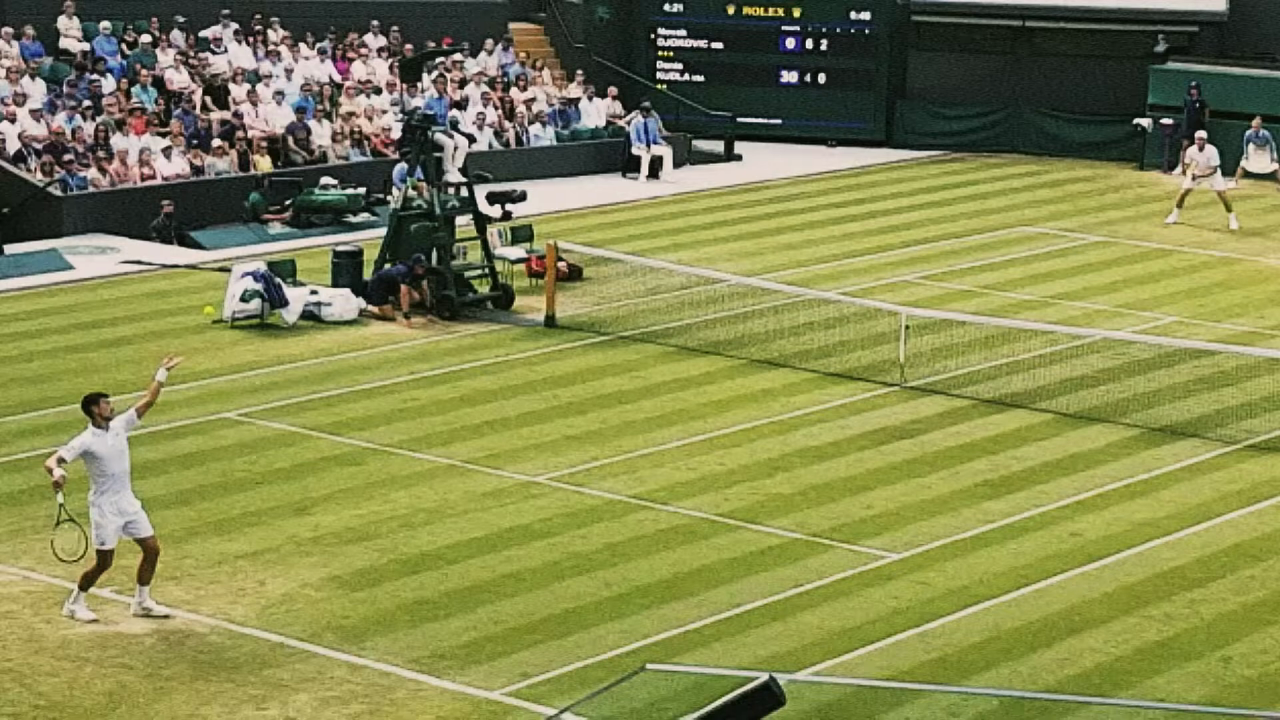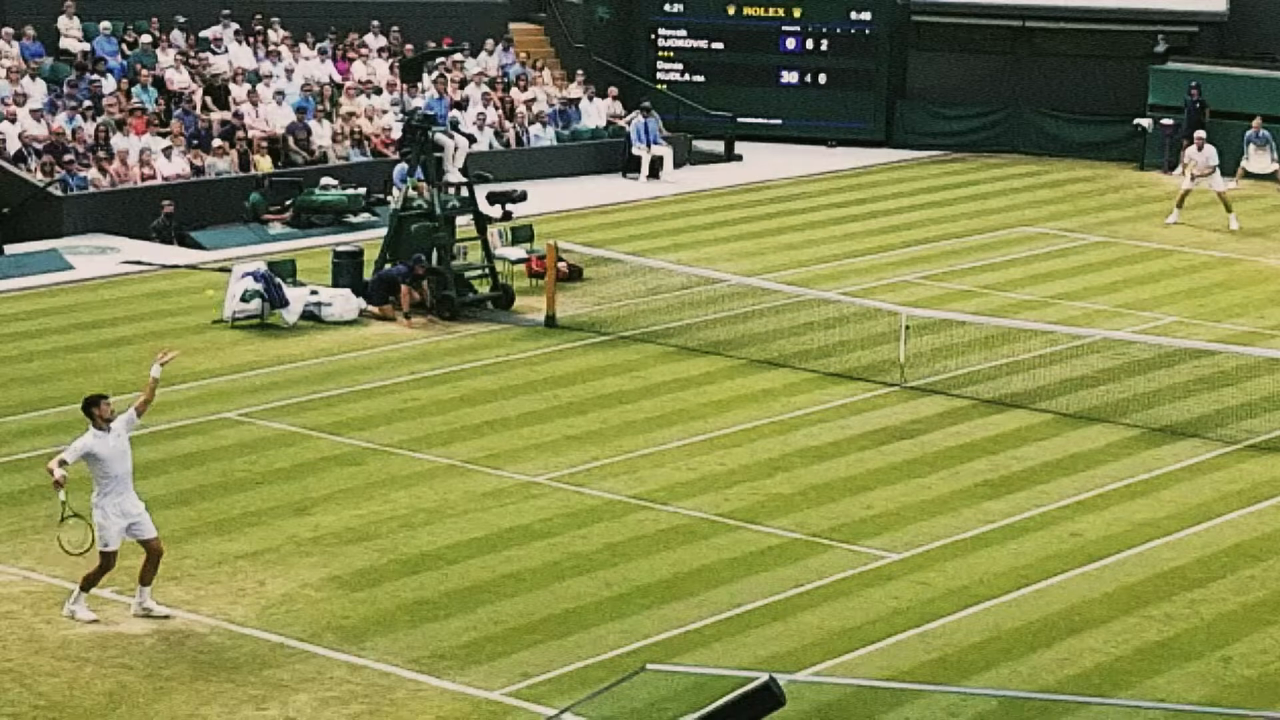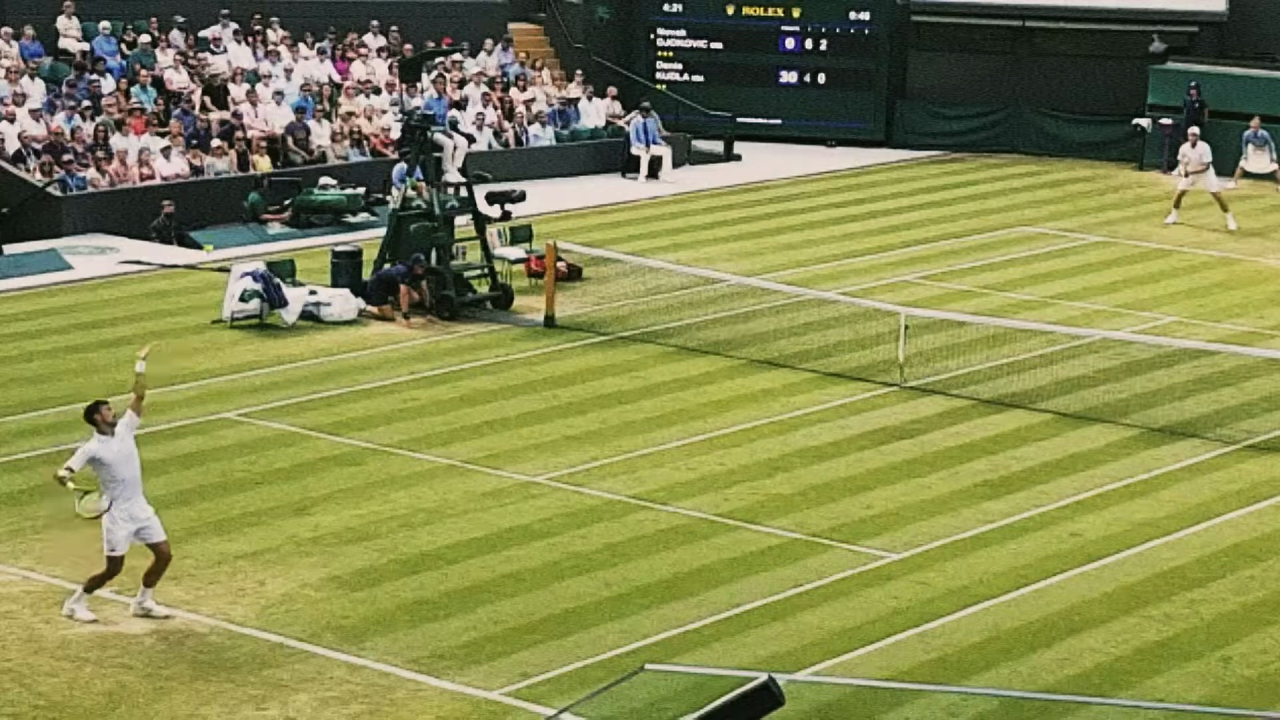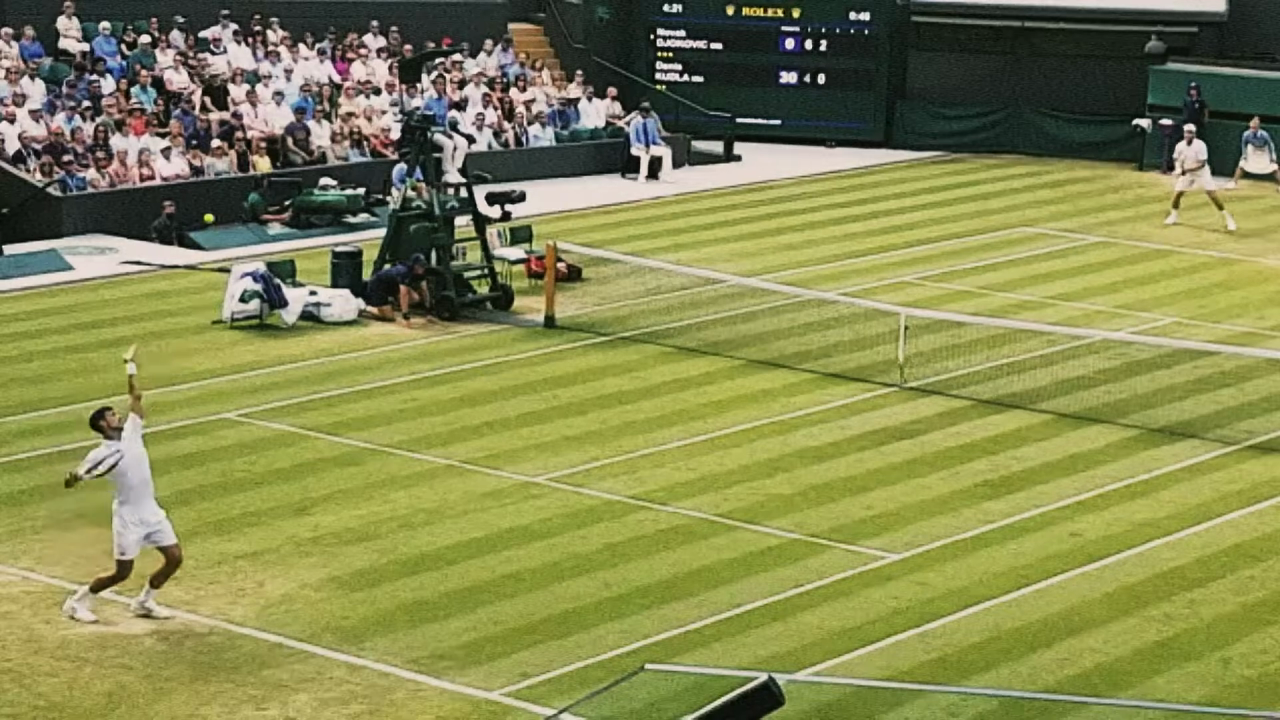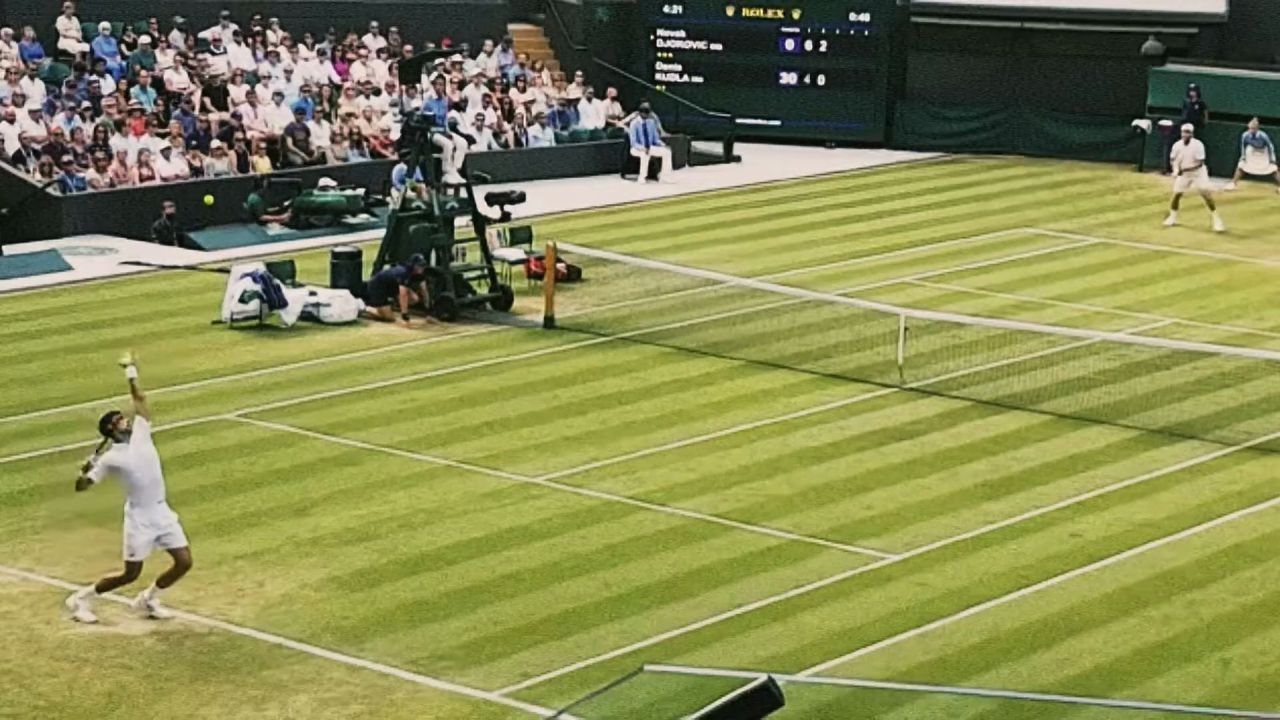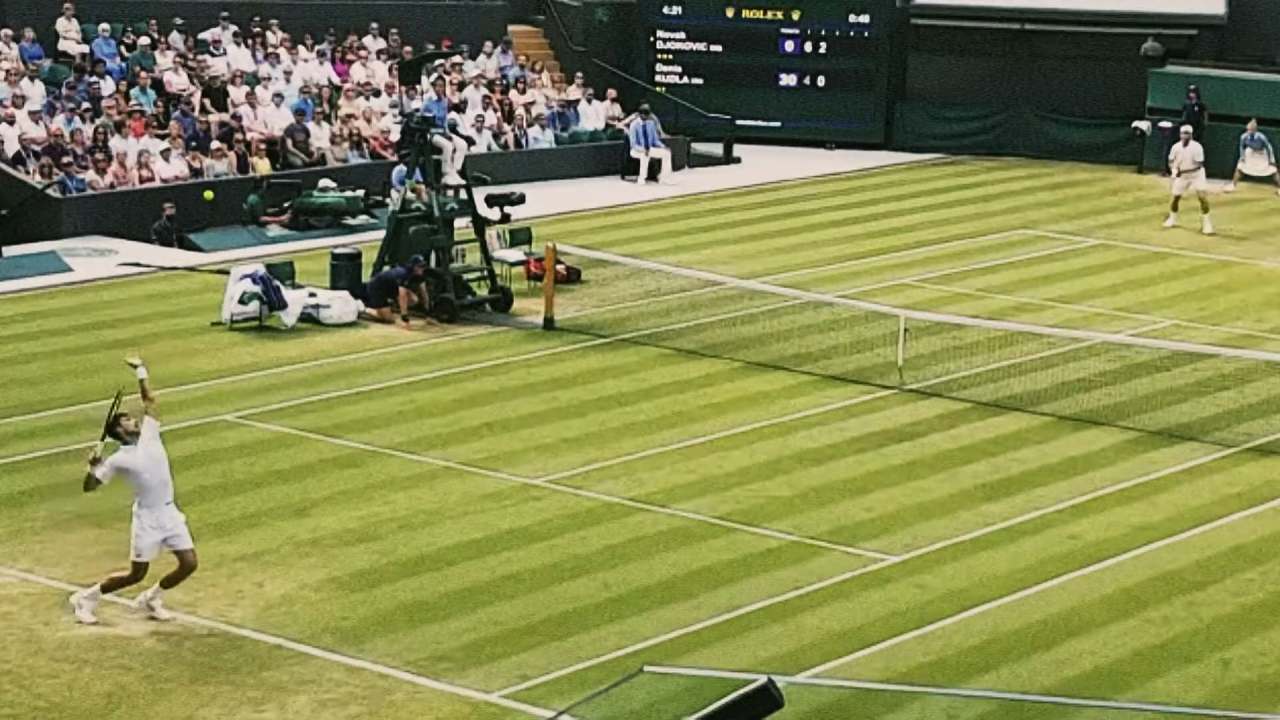
dt=0.1s
person 1, frame 1
left shoulder: (119, 426)
right shoulder: (84, 441)
left elbow: (148, 401)
right elbow: (51, 461)
left wrist: (163, 372)
right wrist: (57, 474)
left hip: (128, 502)
right hip: (104, 508)
left knee: (152, 549)
right knee: (104, 562)
left ankle: (142, 602)
right ankle: (74, 603)
person 1, frame 2
left shoulder: (120, 426)
right shoulder: (86, 443)
left elbow: (145, 399)
right elbow: (53, 463)
left wrist: (157, 368)
right wrist: (58, 474)
left hip: (131, 503)
right hip: (107, 510)
left knee: (155, 550)
right knee: (107, 564)
left ankle: (142, 602)
right ankle: (74, 603)
person 1, frame 3
left shoulder: (124, 430)
right shoulder: (91, 449)
left elbow: (138, 397)
right elbow: (61, 473)
left wrist: (140, 364)
right wrist: (65, 476)
left hip: (141, 508)
right hip: (117, 513)
left knee: (164, 555)
right knee: (113, 569)
left ankle: (142, 602)
right ankle: (75, 603)
person 1, frame 4
left shoulder: (131, 434)
right shoulder: (100, 455)
left elbow: (136, 398)
right elbow: (70, 483)
left wrist: (130, 366)
right wrist: (76, 475)
left hip: (151, 511)
right hip: (128, 517)
left knee: (175, 558)
right knee: (122, 573)
left ankle: (144, 602)
right ankle: (77, 602)
person 1, frame 5
left shoulder: (141, 435)
right shoulder: (110, 458)
left elbow: (140, 400)
right elbow: (80, 487)
left wrist: (130, 369)
right wrist: (85, 472)
left hip: (163, 513)
right hip: (139, 518)
left knee: (184, 562)
right knee: (131, 574)
left ankle: (148, 599)
right ankle: (80, 599)
person 1, frame 6
left shoulder: (150, 436)
right shoulder: (118, 459)
left elbow: (149, 401)
right elbow: (88, 486)
left wrist: (140, 370)
right wrist: (92, 466)
left hip: (170, 514)
right hip: (147, 519)
left knee: (189, 564)
right knee: (136, 575)
left ankle: (150, 599)
right ankle: (84, 598)
